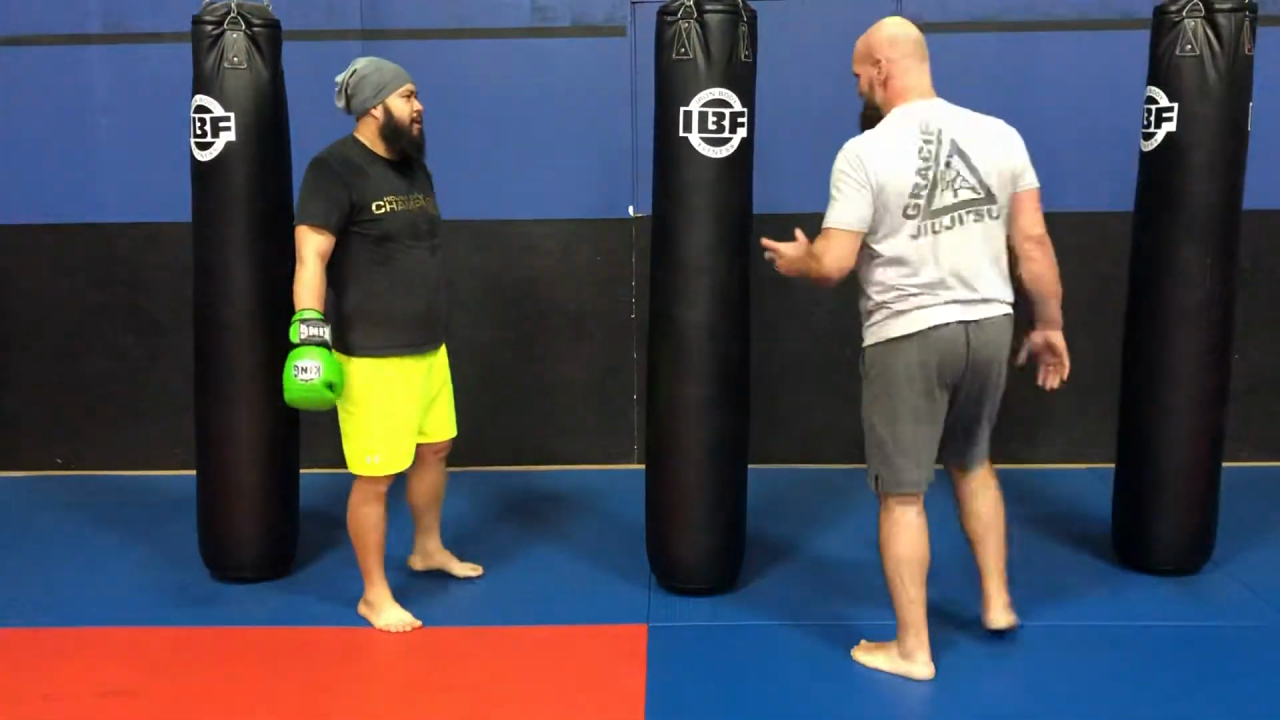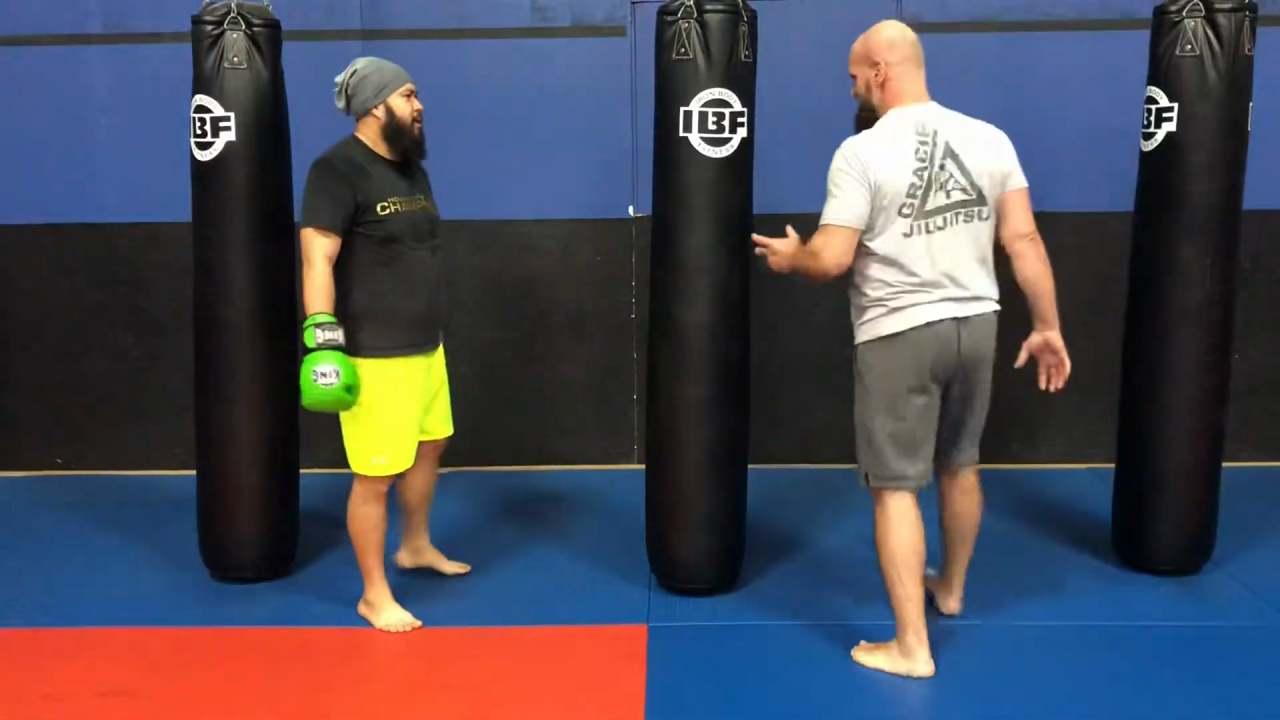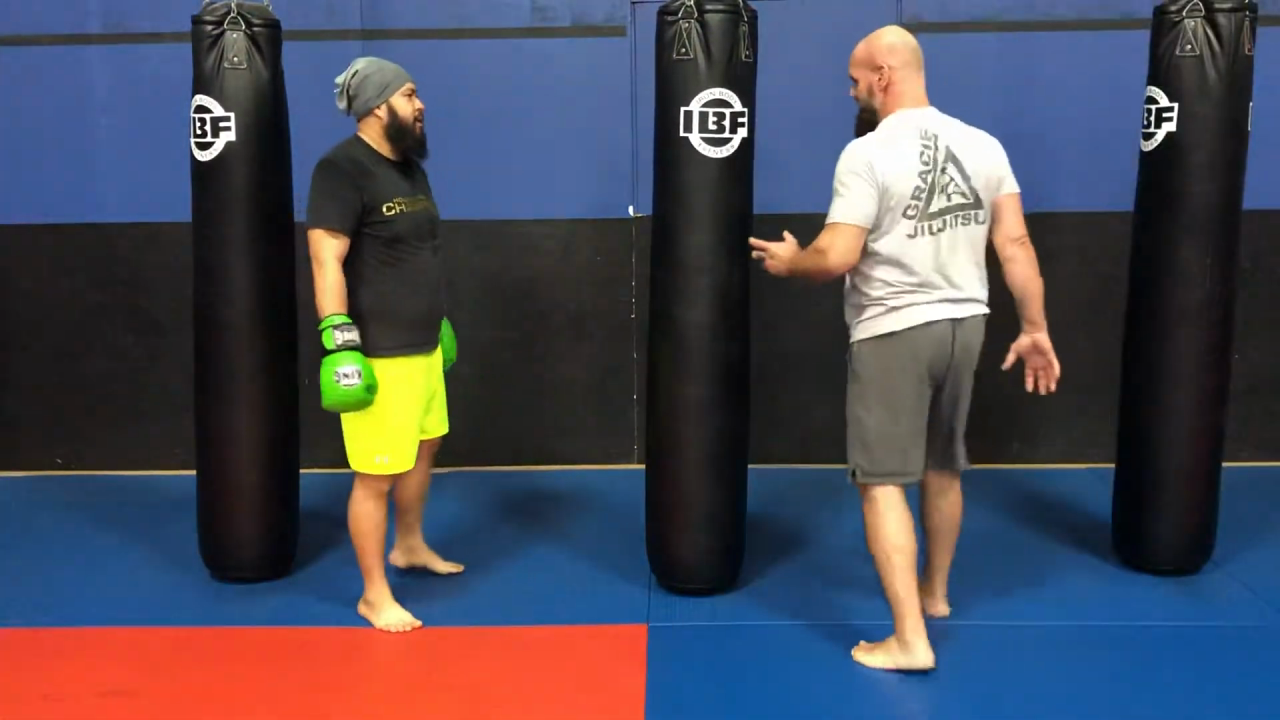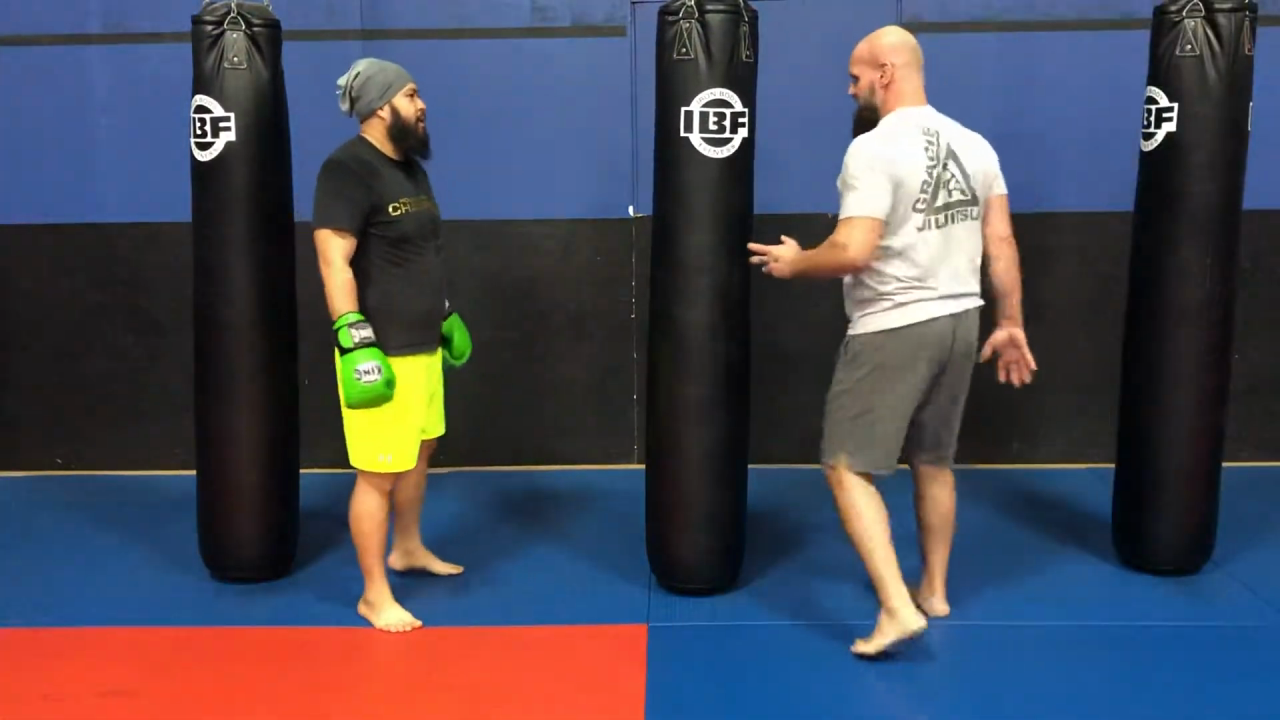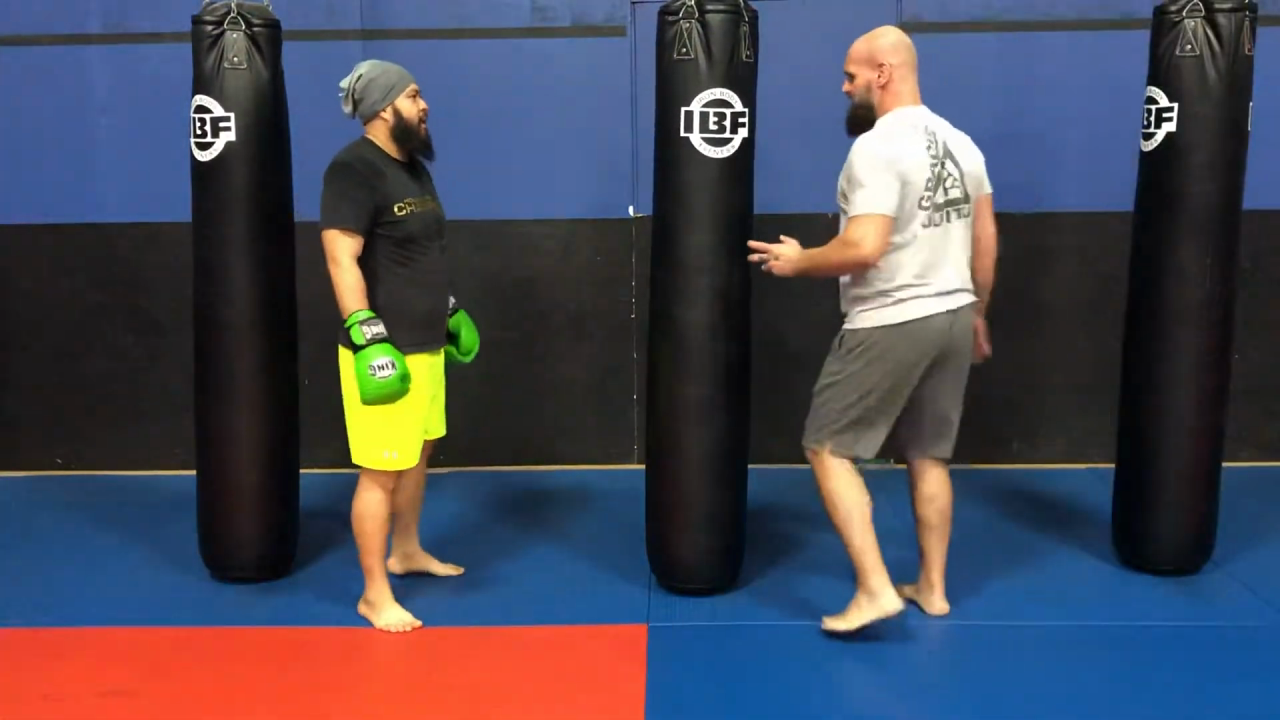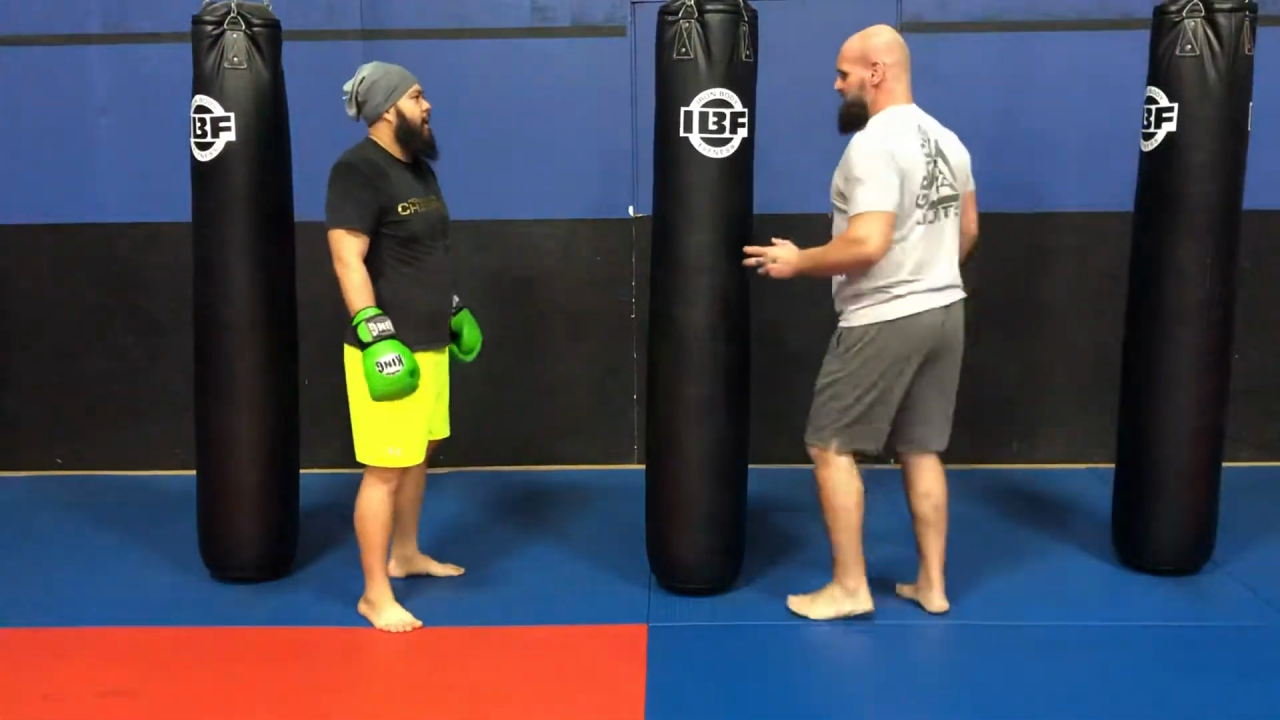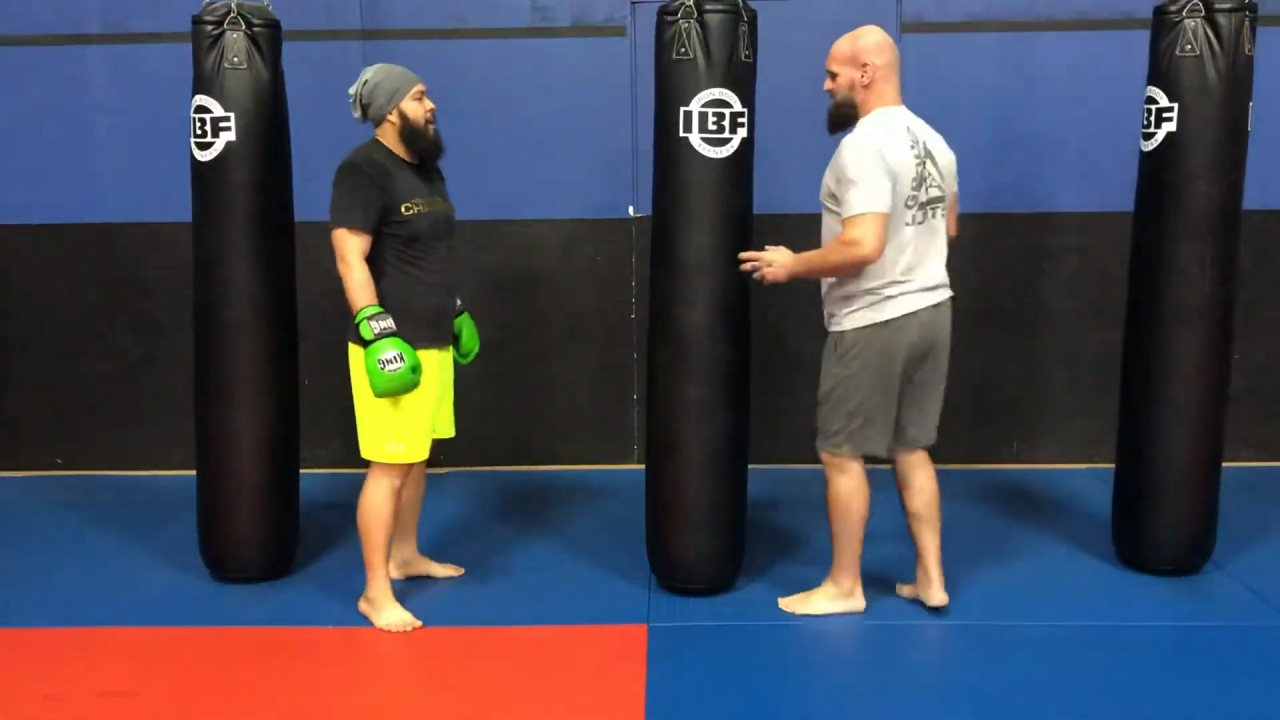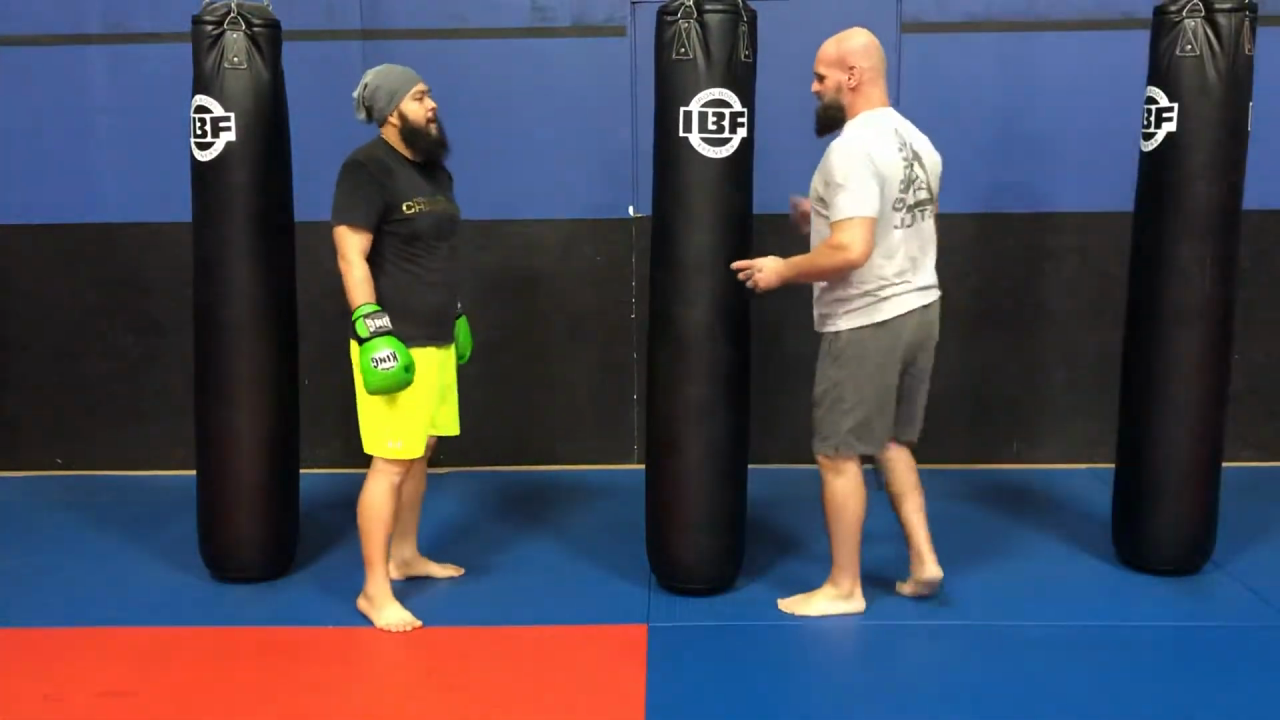
dt=0.1s
person 1, frame 1
left shoulder: (864, 152)
right shoulder: (998, 135)
left elbow: (833, 263)
right elbow: (1033, 241)
left wrist: (796, 260)
right wrist: (1050, 326)
left hip: (906, 339)
right hip: (989, 327)
left knee: (901, 493)
right knee: (971, 464)
left ankle: (911, 648)
right ankle: (997, 601)
person 1, frame 2
left shoulder: (863, 151)
right shoulder: (988, 139)
left elbow: (830, 259)
right elbow: (1024, 241)
left wrist: (790, 256)
right wrist: (1047, 326)
left hip: (897, 336)
right hip: (974, 326)
left knee: (895, 487)
right knee: (957, 464)
left ankle: (911, 646)
right ankle: (951, 589)
person 1, frame 3
left shoulder: (867, 153)
right shoulder: (982, 146)
left elbow: (836, 257)
right elbow: (1015, 244)
left wrist: (788, 260)
right wrist: (1035, 329)
left hip: (892, 335)
right hip: (964, 326)
left knee: (882, 483)
right knee: (942, 468)
left ankle: (909, 639)
right ankle: (934, 592)
person 1, frame 4
left shoulder: (875, 148)
right shoulder: (973, 144)
left elbow: (855, 252)
right elbow: (1002, 245)
left wrist: (795, 263)
right wrist: (1011, 325)
left hip: (893, 330)
right hip: (957, 321)
left knee: (847, 466)
right knee: (934, 462)
left ankle: (898, 608)
right ankle: (935, 588)
person 1, frame 5
left shoulder: (878, 146)
right shoulder: (961, 145)
left elbow: (863, 248)
right elbow: (985, 239)
left wrist: (798, 261)
right wrist: (979, 312)
left hip: (889, 326)
right hip: (950, 318)
left knee: (827, 448)
right knee: (928, 457)
left ankle: (875, 587)
right ankle: (931, 586)
person 1, frame 6
left shoulder: (873, 144)
right shoulder: (947, 141)
left elbow: (867, 245)
right elbow: (967, 232)
left wrist: (797, 261)
left hip: (883, 323)
right hip: (944, 312)
left knee: (831, 448)
right knee: (922, 452)
left ankle: (849, 586)
right ankle: (931, 585)
person 1, frame 7
left shoulder: (864, 145)
right shoulder: (932, 142)
left elbow: (861, 246)
left wrist: (791, 266)
left hip: (873, 323)
right hip: (930, 311)
left knee: (841, 454)
right knee: (912, 449)
left ankle: (845, 586)
right ankle: (930, 579)
person 1, frame 8
left shoulder: (854, 148)
right shoulder: (915, 141)
left elbow: (850, 251)
left wrist: (781, 271)
right wrist: (827, 214)
left hip: (866, 323)
right hip: (916, 309)
left knee: (840, 453)
right knee: (889, 440)
left ankle: (844, 587)
right ankle: (922, 556)
person 2, frame 1
left shoulder: (416, 169)
right shoulder: (335, 169)
right elbow: (311, 260)
right wrist: (309, 339)
left hip: (429, 349)
right hip: (372, 357)
left knee: (436, 450)
right knee: (376, 477)
left ankle: (429, 548)
right ankle: (375, 594)
person 2, frame 2
left shoulder: (411, 168)
right shoulder: (338, 169)
right elbow: (318, 262)
right wrist: (324, 343)
left hip: (425, 348)
right hip: (375, 357)
left knee: (430, 448)
right knee: (377, 475)
left ankle: (416, 545)
right ankle: (374, 595)
person 2, frame 3
left shoulder: (411, 168)
right shoulder: (342, 169)
right elbow: (326, 263)
left wrist: (439, 322)
right wrist: (341, 346)
left hip: (423, 347)
right hip: (379, 356)
left knee: (425, 448)
right knee: (378, 475)
left ankle: (410, 544)
right ankle: (374, 594)
person 2, frame 4
left shoulder: (410, 168)
right shoulder: (348, 168)
right elbow: (334, 262)
left wrist: (447, 315)
right wrist: (356, 344)
left hip: (424, 345)
right hip: (382, 352)
left knee: (419, 452)
right knee: (379, 473)
left ankle: (407, 547)
right ankle: (374, 595)
person 2, frame 5
left shoulder: (414, 167)
right shoulder: (353, 169)
right elbow: (342, 262)
left wrist: (451, 311)
right wrist: (370, 340)
left hip: (425, 345)
right hip: (387, 352)
left knee: (418, 454)
right knee: (382, 472)
left ankle: (406, 549)
right ankle: (374, 594)
person 2, frame 6
left shoulder: (419, 168)
right shoulder: (358, 170)
right elbow: (348, 261)
left wrist: (456, 309)
right wrist: (378, 338)
left hip: (430, 343)
right hip: (390, 349)
left knee: (417, 457)
right knee: (385, 469)
left ankle: (405, 554)
right ankle: (375, 594)
person 2, frame 7
left shoulder: (426, 169)
right shoulder: (363, 170)
right elbow: (350, 260)
left wrist: (457, 312)
right wrist: (380, 335)
left hip: (432, 342)
right hip: (394, 348)
left knee: (419, 457)
right knee: (390, 467)
left ankle: (404, 555)
right ankle: (375, 592)
person 2, frame 8
left shoulder: (436, 169)
right shoulder: (367, 169)
right elbow: (352, 258)
left wrist: (456, 316)
right wrist: (374, 334)
left hip: (437, 341)
right hip: (395, 345)
left knee: (420, 453)
right knee: (391, 462)
left ankle: (404, 556)
right ankle: (374, 591)
